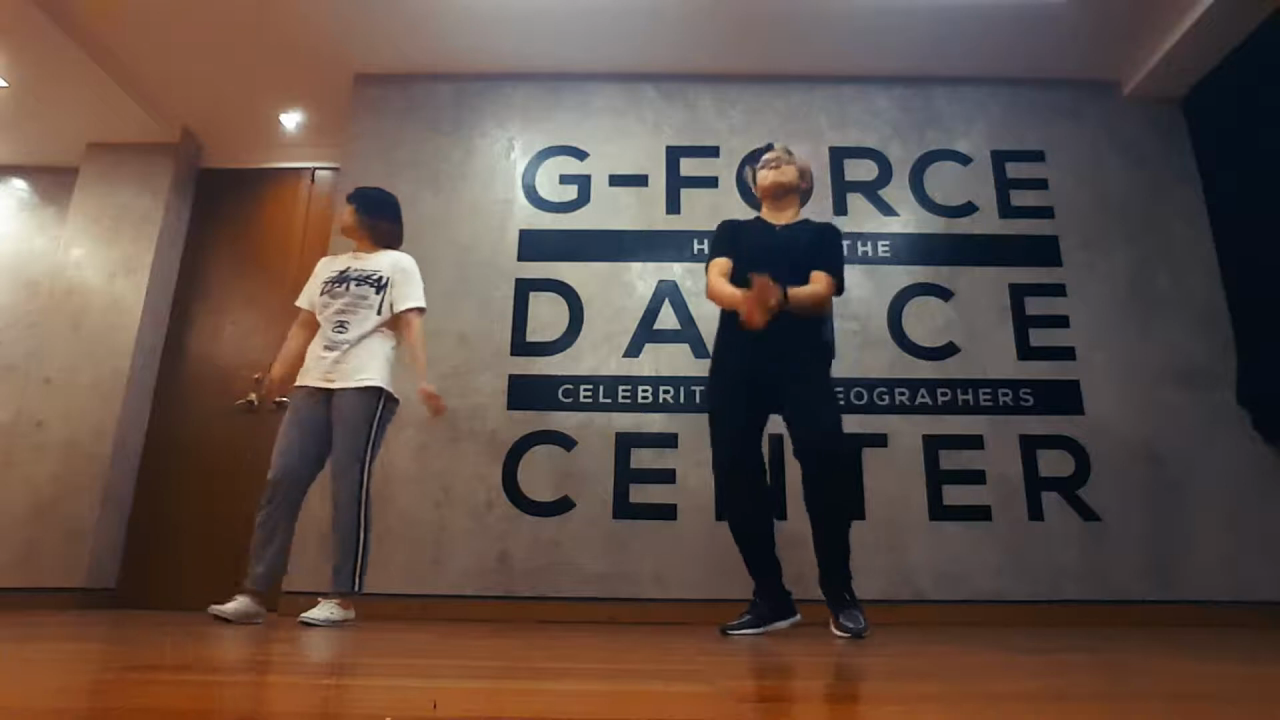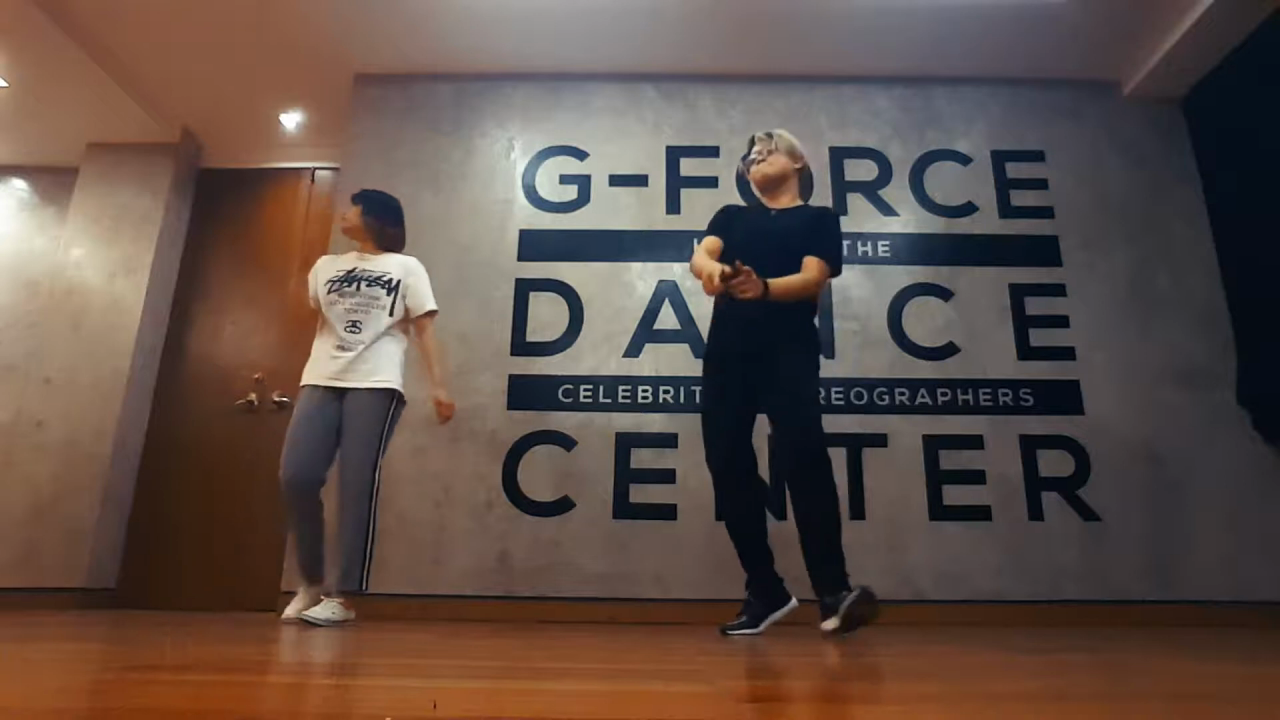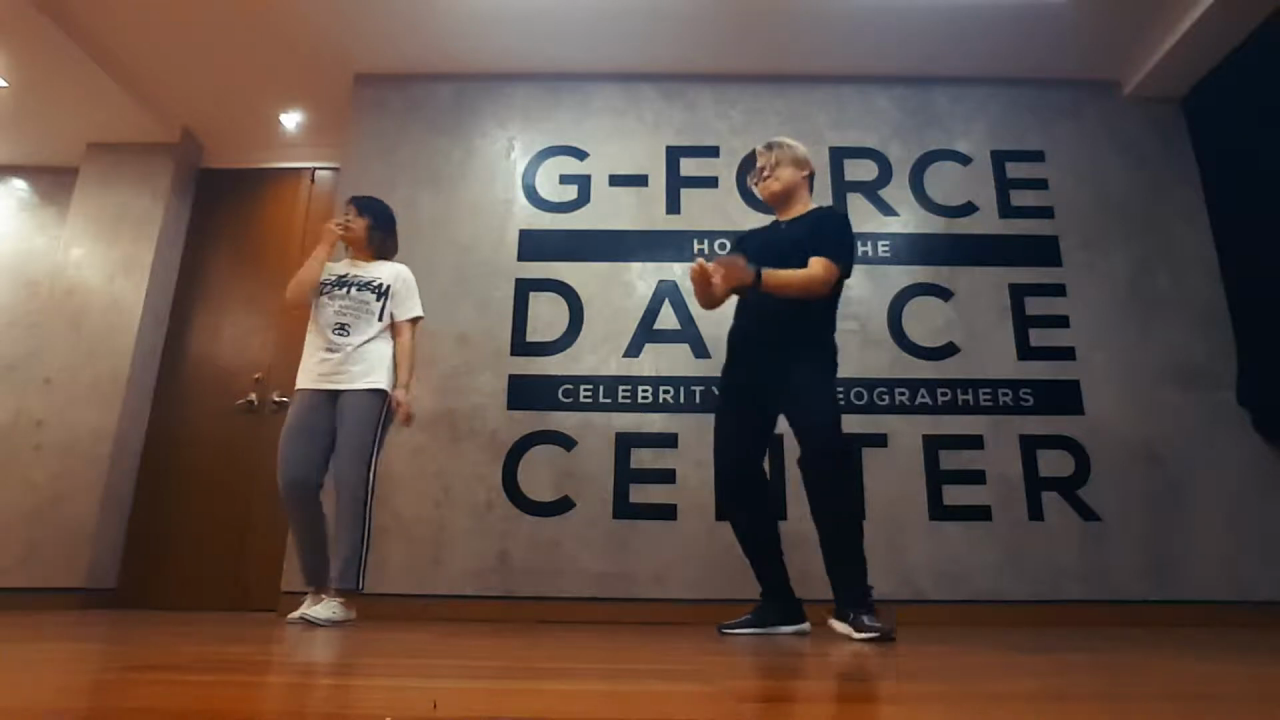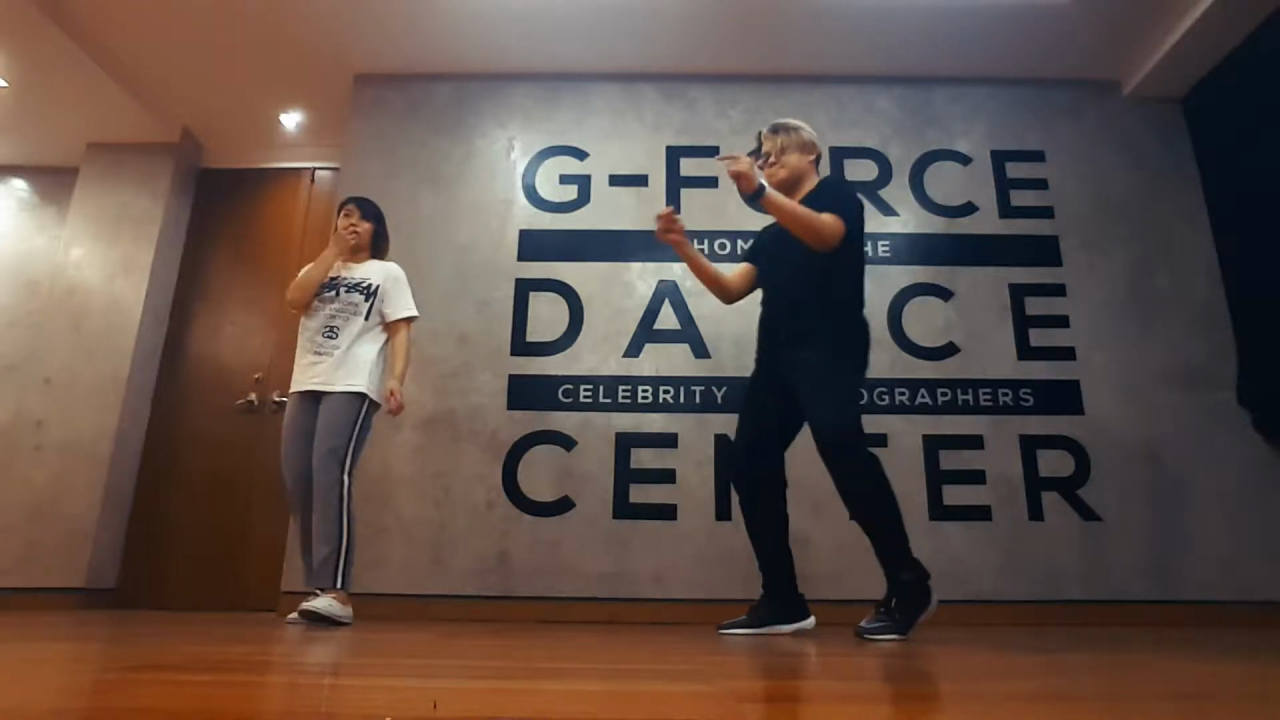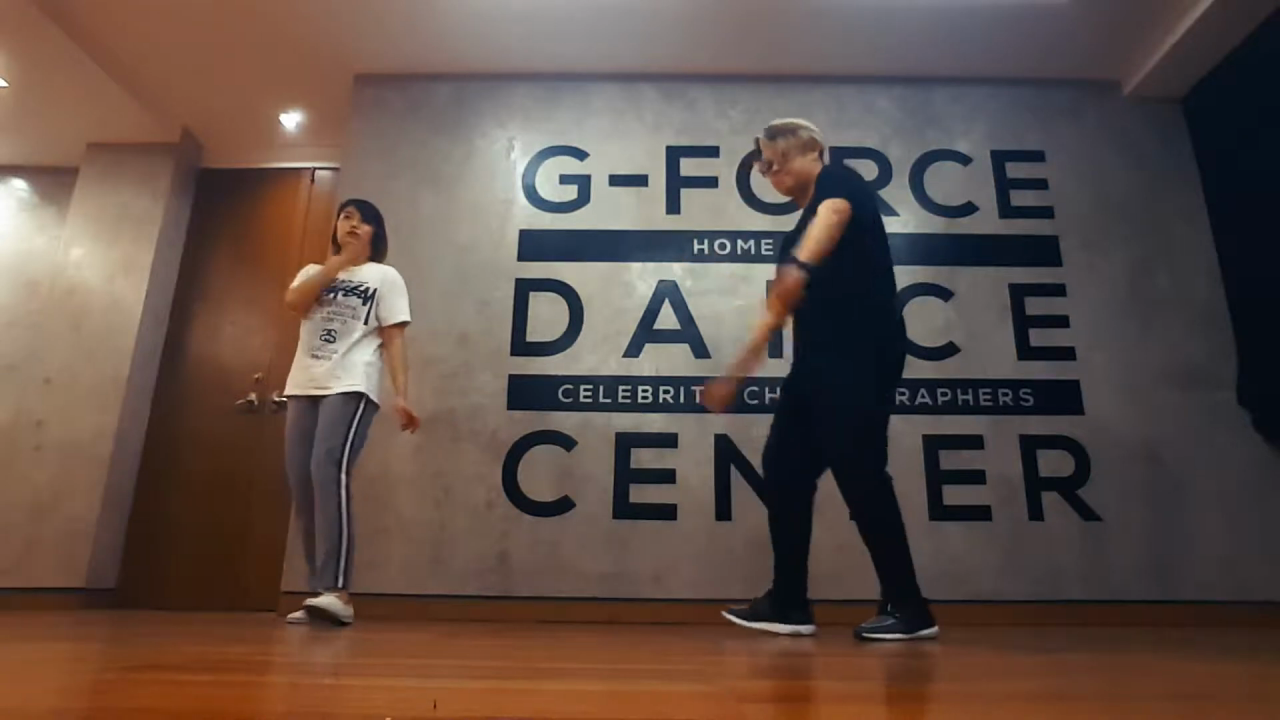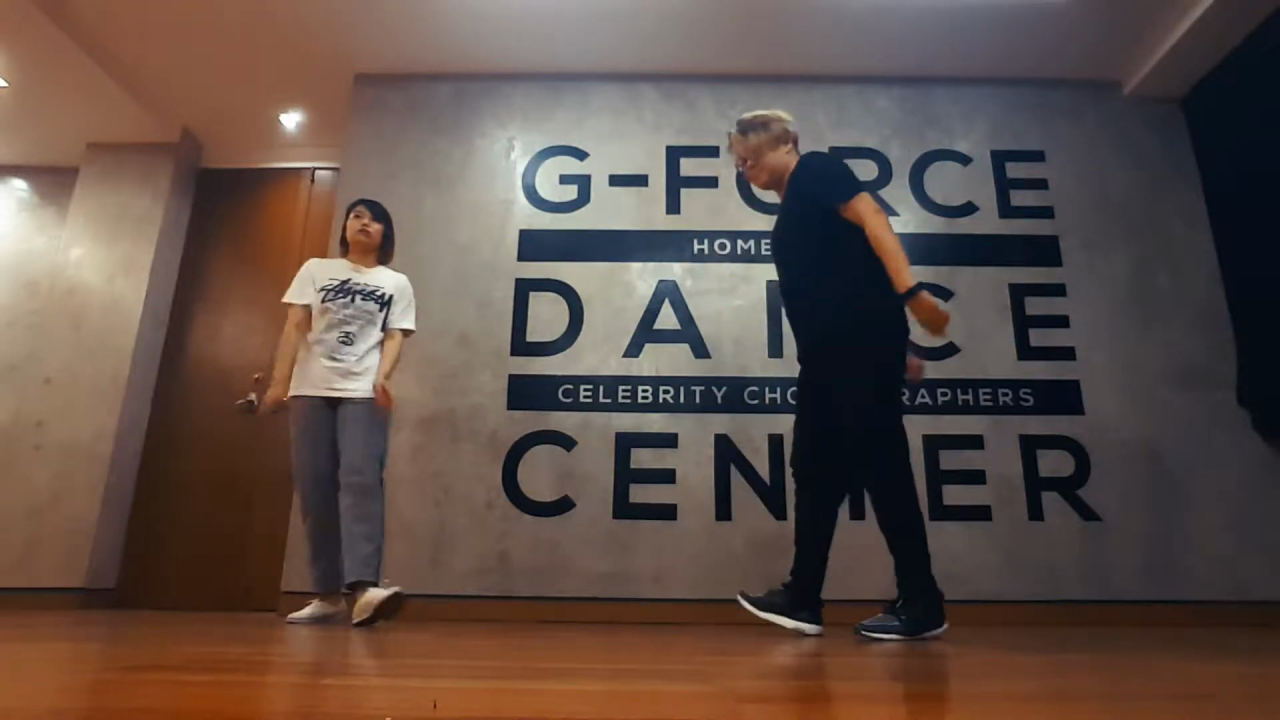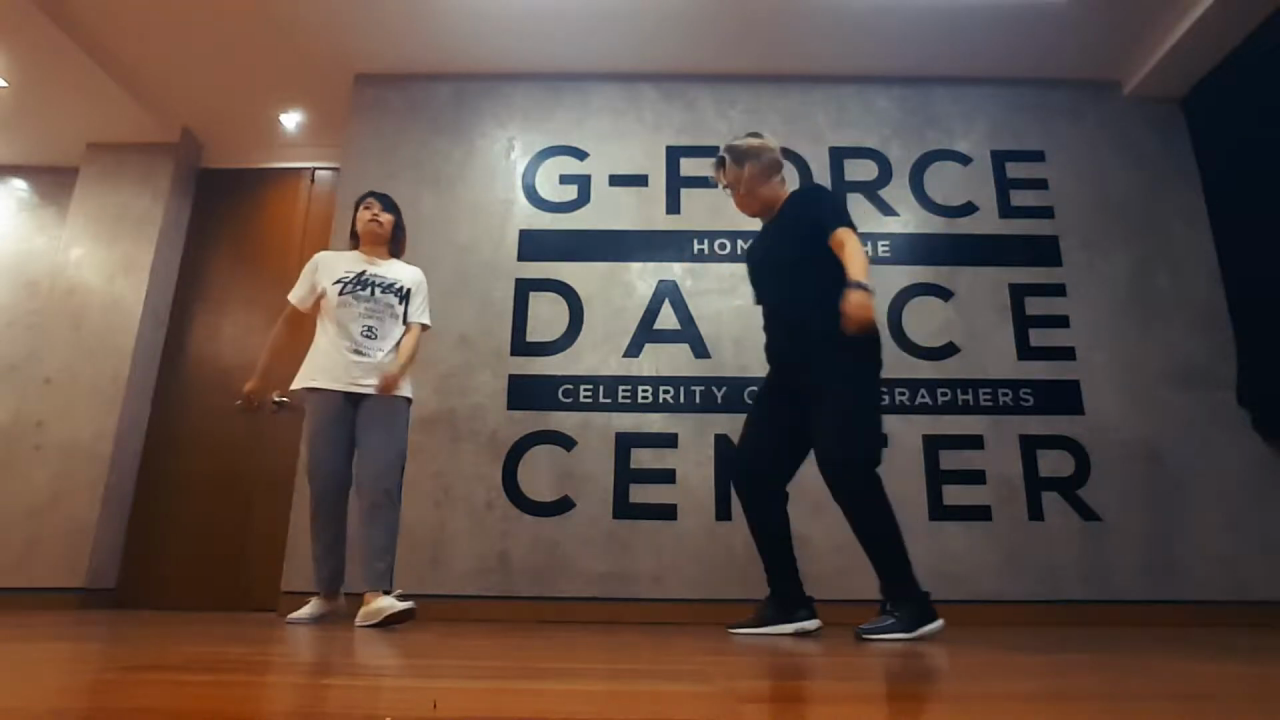
dt=0.3s
person 1, frame 1
left shoulder: (822, 234)
right shoulder: (732, 231)
left elbow: (822, 294)
right elbow: (714, 282)
left wrist: (782, 297)
right wrist: (744, 300)
left hip: (801, 357)
right hip: (736, 361)
left knee: (823, 447)
right knee: (734, 469)
left ankle: (838, 588)
right ankle: (771, 597)
person 1, frame 2
left shoulder: (819, 219)
right shoulder: (731, 216)
left elbow: (814, 279)
right elbow: (700, 256)
left wrist: (764, 288)
right wrist: (712, 270)
left hip: (789, 347)
right hip: (728, 351)
left knee: (803, 446)
right knee: (728, 462)
left ankle: (832, 587)
right ankle: (764, 590)
person 1, frame 3
left shoulder: (828, 221)
right shoulder: (754, 239)
left elbow: (819, 279)
right elbow: (710, 297)
left wrist: (754, 277)
right wrist: (703, 277)
left hip: (805, 360)
right hip: (744, 365)
left knee: (825, 452)
right knee: (734, 476)
left ankle: (852, 602)
right ankle: (779, 603)
person 1, frame 4
left shoulder: (835, 192)
right shoulder: (770, 235)
left elbow: (826, 235)
right elbow: (730, 290)
left wrist: (759, 193)
right wrist: (683, 247)
left hip: (831, 346)
right hip: (776, 355)
left knee: (840, 443)
right knee: (751, 465)
left ankle: (907, 584)
right ankle: (782, 601)
person 1, frame 5
left shoulder: (841, 180)
right shoulder: (800, 229)
left elbow: (832, 221)
right elbow: (778, 310)
left wrist: (798, 266)
right wrist: (735, 372)
left hip: (860, 347)
right hip: (817, 358)
left knee: (855, 466)
right knee: (784, 470)
left ankle: (907, 605)
right ankle: (788, 602)
person 1, frame 6
left shoulder: (818, 169)
right shoulder: (790, 215)
left elbow: (872, 220)
left wrist: (911, 291)
right wrist: (895, 354)
left hip: (860, 339)
right hip: (824, 351)
left knee: (876, 461)
right knee: (815, 467)
left ankle: (920, 603)
right ankle: (802, 597)
person 1, frame 7
left shoulder: (812, 204)
right shoulder: (758, 249)
left elbow: (847, 246)
left wrist: (859, 287)
right wrist: (771, 384)
left hip: (842, 361)
right hip: (788, 373)
left knee: (846, 472)
right knee: (751, 471)
left ankle: (906, 601)
right ankle: (787, 600)
person 2, frame 1
left shoulder: (399, 264)
right shoulder: (326, 267)
left elbow: (410, 323)
right elbow: (305, 325)
left wrist: (422, 379)
right wrist: (281, 366)
left hip: (366, 385)
right hip: (315, 383)
left knee: (350, 485)
right knee: (283, 480)
left ankle: (342, 598)
right ankle: (254, 593)
person 2, frame 2
left shoulder: (406, 267)
right shoulder: (327, 265)
left elbow: (424, 328)
left wrist: (437, 384)
left hip: (376, 384)
right hip: (320, 380)
left knee: (358, 485)
right knee: (296, 477)
left ankle: (343, 596)
right ankle: (312, 582)
person 2, frame 3
left shoulder: (397, 274)
right shoulder: (324, 269)
left elbow: (404, 334)
right elbow: (294, 297)
left wrist: (403, 387)
right wrist: (324, 246)
left hip: (367, 385)
right hip: (313, 384)
left knee: (352, 482)
right knee: (295, 481)
left ankle: (341, 595)
right ankle: (318, 588)
person 2, frame 4
left shoulder: (388, 273)
right shoulder: (318, 269)
left elbow: (399, 332)
right elbow: (294, 299)
left wrist: (396, 380)
right wrist: (332, 250)
left hip: (353, 386)
right hip: (305, 385)
left knee: (331, 478)
right knee: (299, 486)
left ankle: (336, 593)
right ankle: (319, 588)
person 2, frame 5
left shoulder: (385, 277)
right shoulder: (313, 273)
left elbow: (393, 338)
right elbow: (293, 301)
left wrist: (401, 394)
right wrist: (338, 263)
left hip: (351, 387)
right hip: (303, 389)
left knee: (330, 477)
right knee: (303, 489)
left ankle: (334, 591)
right ankle: (323, 591)
person 2, frame 6
left shoulder: (396, 283)
right shoulder: (314, 270)
left elbow: (394, 338)
right elbow: (293, 324)
left wrist: (382, 379)
right wrist: (278, 379)
left hip: (363, 393)
right hip: (310, 389)
left knee: (361, 479)
right knee: (314, 491)
left ankle: (365, 587)
right ankle: (328, 594)
person 2, frame 7
left shoulder: (410, 277)
right shoulder: (324, 263)
left elbow: (413, 333)
right elbow: (290, 318)
left wrist: (398, 367)
right wrist: (259, 373)
left hip: (384, 390)
right hip: (326, 384)
left knee: (380, 485)
right knee: (325, 486)
left ankle: (377, 593)
right ankle: (327, 592)
